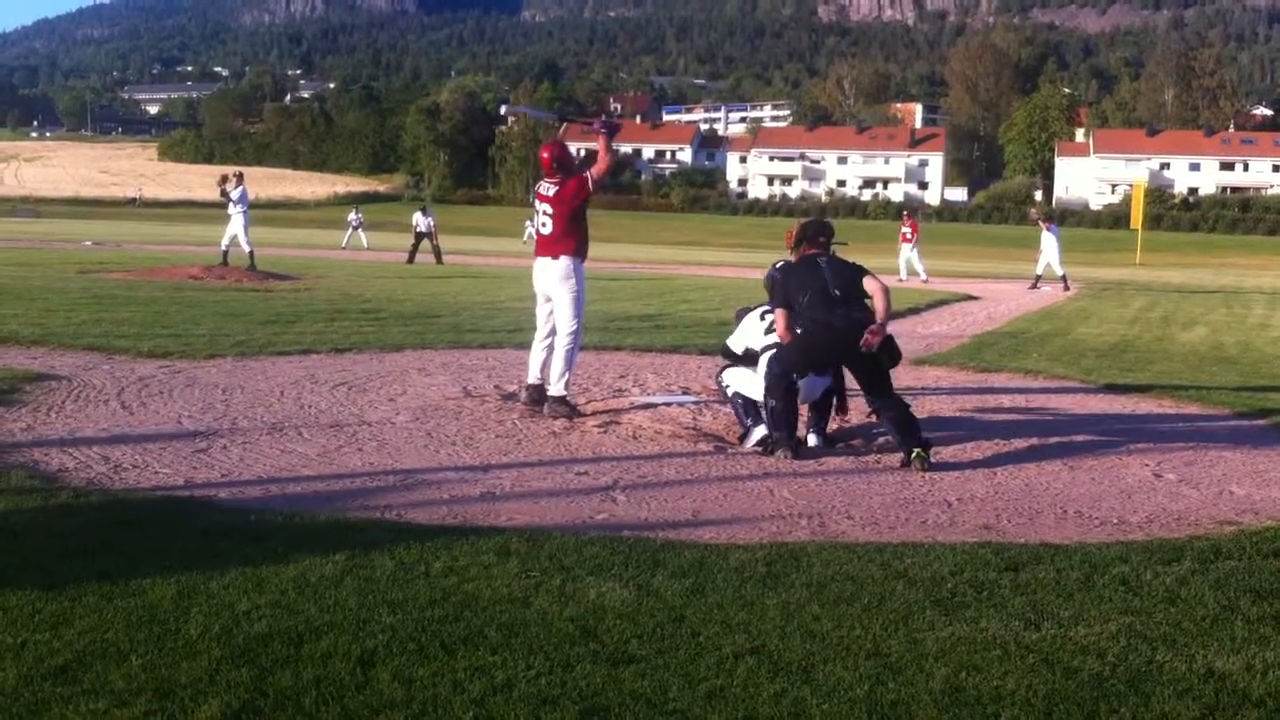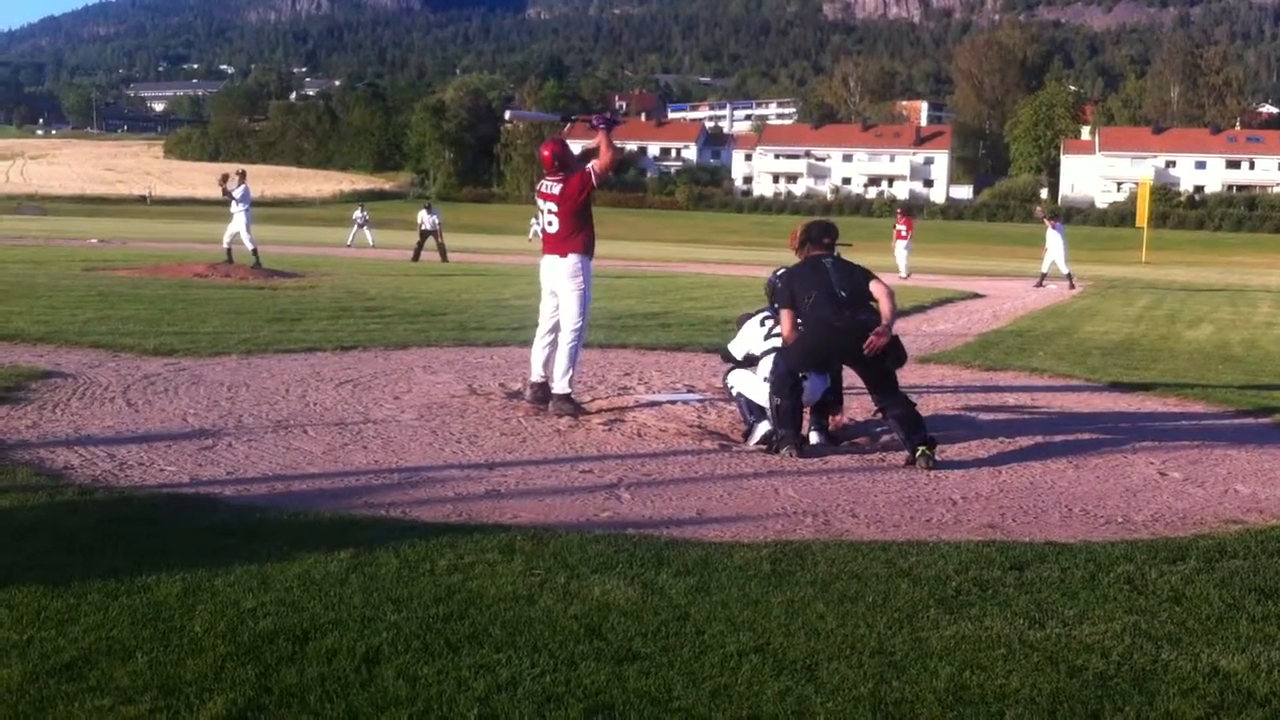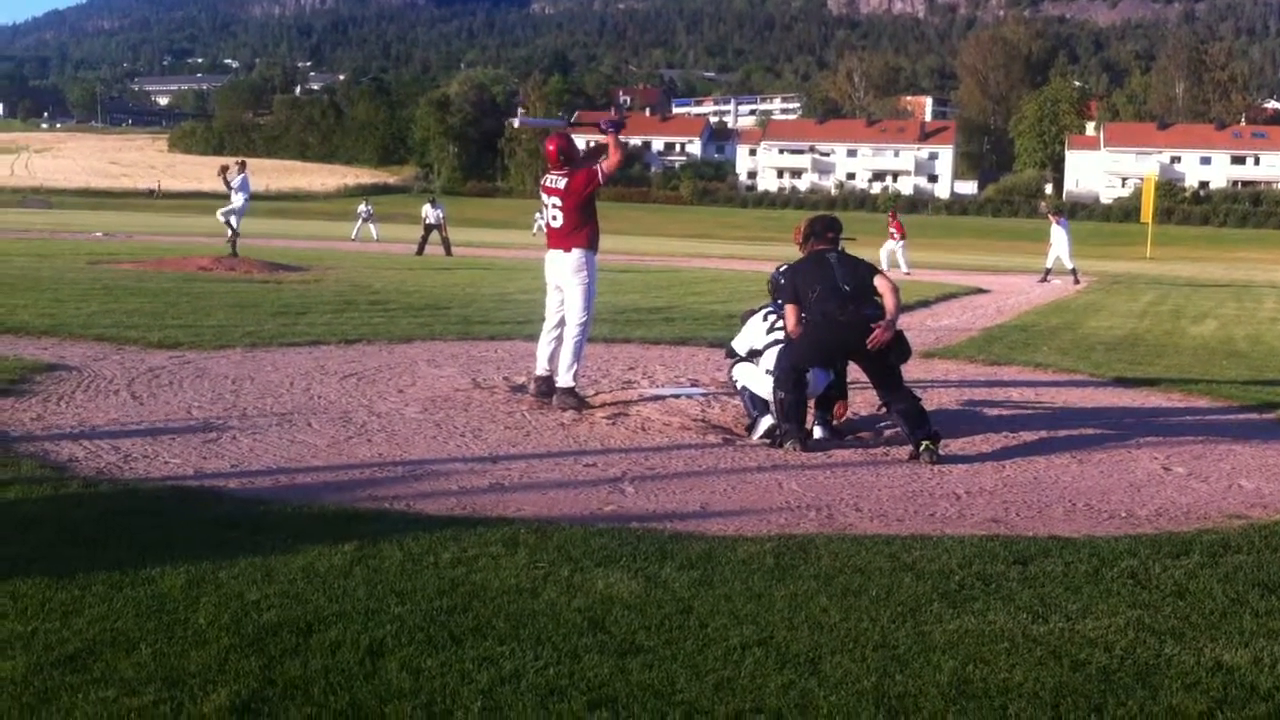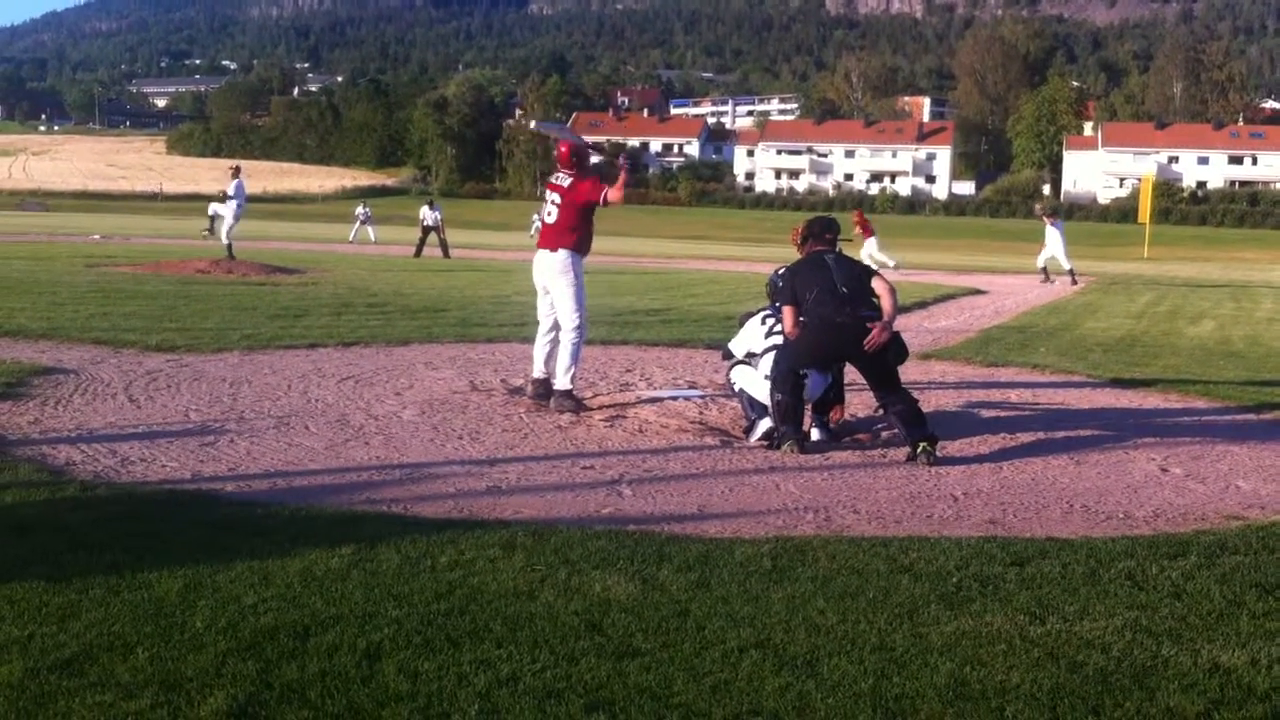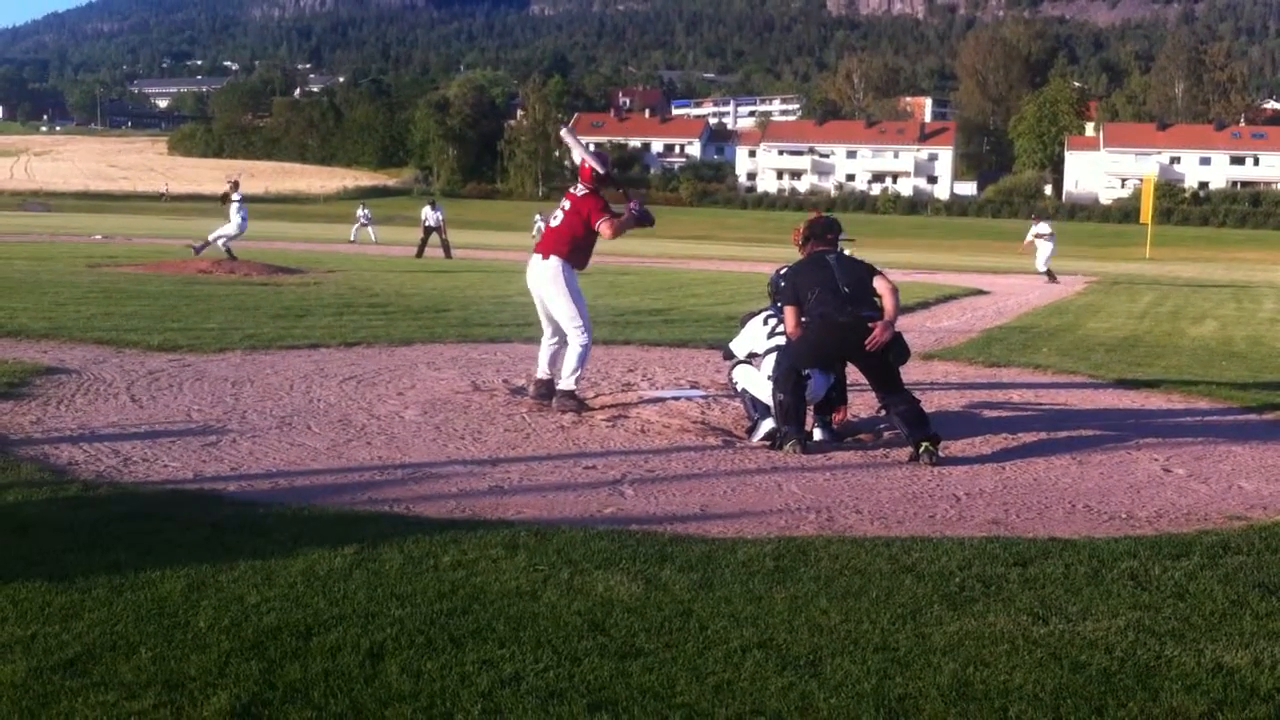
dt=0.3s
person 1, frame 1
left shoulder: (541, 187)
right shoulder: (571, 188)
left elbow: (580, 169)
right elbow: (604, 165)
left wrist: (601, 139)
right wrist: (603, 135)
left hip: (541, 266)
right hip: (564, 267)
left knee: (545, 331)
right knee: (567, 334)
left ankle: (533, 387)
right ankle: (555, 397)
person 1, frame 2
left shoulder: (543, 186)
right shoulder: (575, 185)
left elbow: (576, 164)
right elbow: (607, 159)
left wrist: (595, 140)
right wrist: (603, 129)
left hip: (549, 264)
right hip: (572, 265)
left knee: (547, 328)
right knee: (571, 332)
left ankle: (537, 385)
right ankle: (560, 396)
person 1, frame 3
left shoulder: (547, 181)
right shoulder: (579, 180)
left elbow: (578, 162)
right elbow: (616, 161)
left wrist: (603, 141)
right wrist: (612, 132)
left hip: (553, 257)
right hip: (576, 259)
left knee: (553, 322)
right knee: (576, 327)
left ankle: (542, 379)
right ankle: (564, 389)
person 1, frame 4
left shoulder: (554, 180)
right shoulder: (583, 184)
right elbow: (617, 196)
left wrist: (616, 170)
right wrist: (624, 170)
left hip: (542, 260)
right hip: (563, 262)
left knee: (547, 327)
right knee: (572, 330)
left ankle: (538, 382)
right ankle: (561, 393)
person 1, frame 5
left shoulder: (576, 195)
right shoulder: (593, 200)
left elbow: (606, 224)
right elbow: (609, 231)
left wrist: (632, 217)
right wrist: (632, 216)
left hip: (538, 267)
right hip: (555, 269)
left knee: (554, 332)
right knee: (580, 335)
left ankle: (542, 384)
right ankle: (564, 393)
person 2, frame 1
left shoulder: (788, 273)
right shoulder: (848, 267)
left elbow: (783, 330)
right elbow: (879, 289)
left wrist: (801, 357)
right wrist: (880, 324)
left hip: (820, 334)
right hip: (860, 333)
left knee: (778, 369)
right knee: (883, 395)
left ankle: (783, 443)
right ankle: (916, 448)
person 2, frame 2
left shoulder: (793, 274)
right shoulder: (853, 269)
left elbow: (788, 331)
right elbow: (885, 292)
left wrist: (806, 355)
right wrist: (886, 327)
left hip: (824, 334)
right hip: (866, 334)
left knee: (784, 368)
right knee: (889, 393)
left ankle: (788, 440)
right ankle: (921, 447)
person 2, frame 3
left shoulder: (797, 269)
right shoulder: (857, 263)
left elbow: (793, 326)
right elbow: (888, 287)
left wrist: (811, 349)
right wrist: (890, 321)
left hip: (828, 328)
right hip: (869, 328)
left knee: (787, 363)
right knee: (893, 387)
left ankle: (791, 434)
right ankle: (925, 441)
person 2, frame 4
left shoulder: (795, 271)
right shoulder: (855, 265)
left elbow: (790, 328)
right elbow: (886, 289)
left wrist: (808, 348)
right wrist: (887, 323)
left hip: (824, 331)
right hip: (867, 330)
left knee: (785, 366)
right knee: (890, 389)
left ankle: (789, 436)
right ankle: (922, 443)
person 2, frame 5
left shoulder: (797, 271)
right shoulder: (857, 265)
left elbow: (792, 328)
right elbow: (888, 289)
left wrist: (811, 349)
right wrist: (889, 323)
left hip: (826, 331)
right hip: (868, 330)
left knee: (787, 367)
right knee: (892, 389)
left ankle: (791, 436)
right ankle: (925, 443)
person 3, frame 1
left shoulder: (757, 315)
left elbow: (727, 352)
right wrist: (841, 398)
right hip: (808, 389)
left knee: (726, 376)
right knee: (828, 376)
left ankle: (756, 428)
right ankle: (816, 433)
person 3, frame 2
left shoulder: (757, 321)
left elbow: (727, 356)
right elbow: (834, 364)
right wrist: (837, 402)
left hip: (771, 392)
right hip: (809, 393)
left knee: (733, 376)
right knee: (828, 375)
left ankle: (758, 424)
right ankle: (818, 430)
person 3, frame 3
left shoulder: (761, 316)
left elbow: (730, 352)
left wrist: (755, 350)
right wrist: (840, 396)
left hip: (772, 386)
right hip: (810, 385)
left knee: (738, 368)
right knee: (831, 369)
left ankle: (762, 418)
right ankle: (822, 424)
person 3, frame 4
left shoulder: (758, 320)
left elbow: (727, 354)
right elbow: (836, 363)
right wrist: (839, 401)
left hip: (770, 391)
right hip: (809, 391)
left knee: (736, 370)
right knee: (830, 372)
left ankle: (760, 421)
right ankle: (820, 426)
person 3, frame 5
left shoulder: (760, 320)
left elbow: (728, 354)
right elbow: (838, 364)
right wrist: (841, 402)
left hip: (773, 392)
right hip: (812, 393)
left knee: (738, 370)
right knee: (831, 371)
left ankle: (763, 422)
right ankle: (823, 426)
